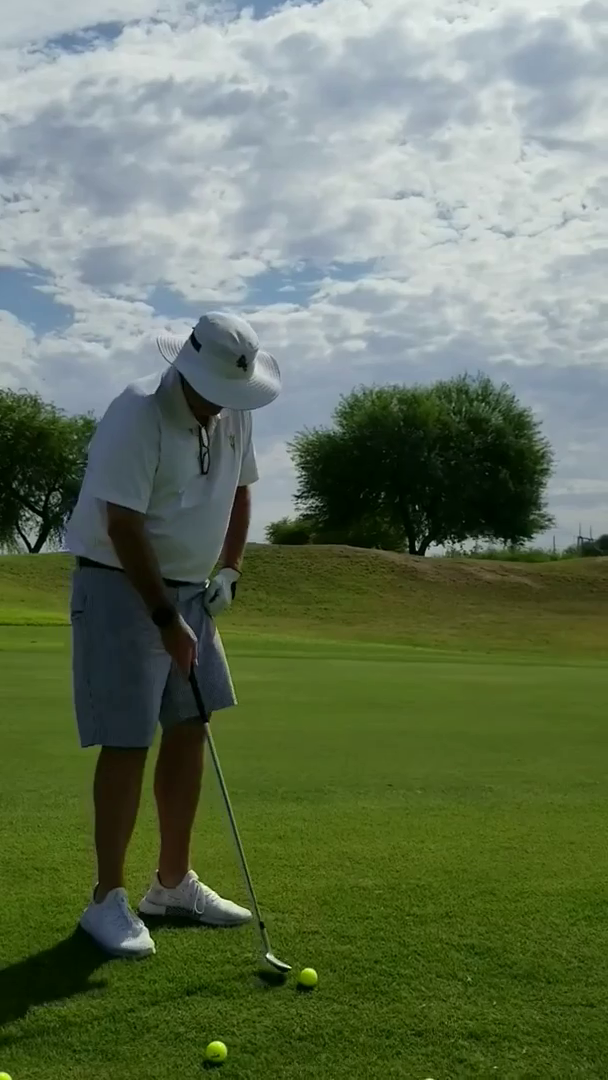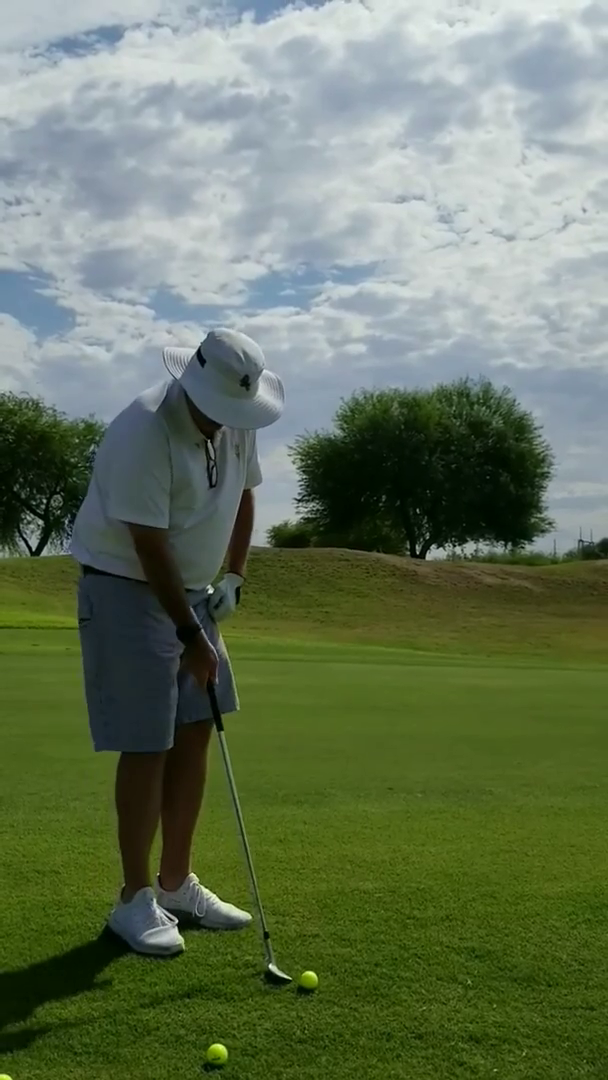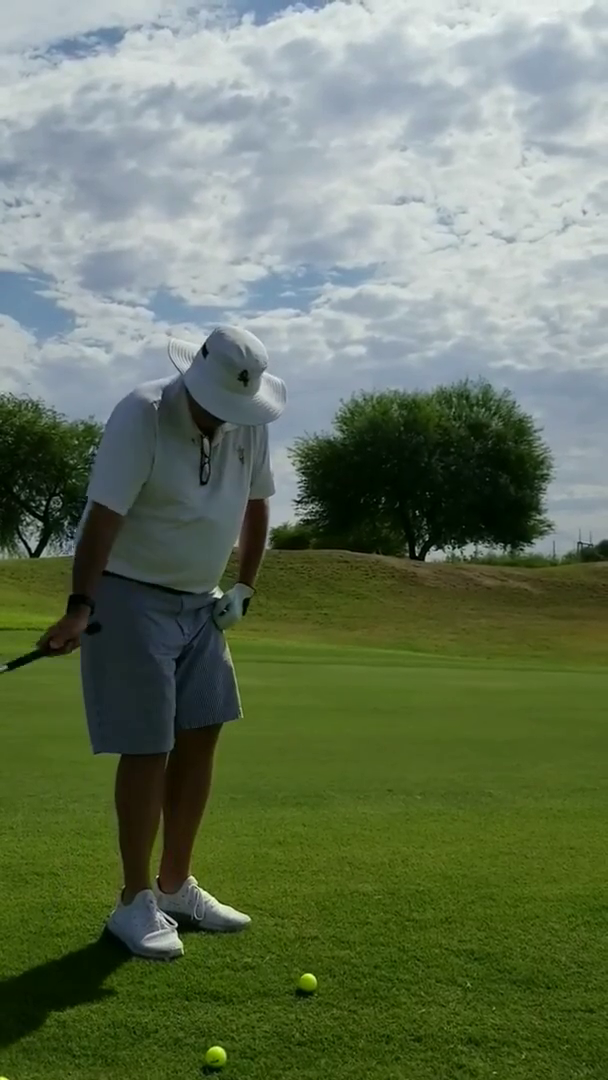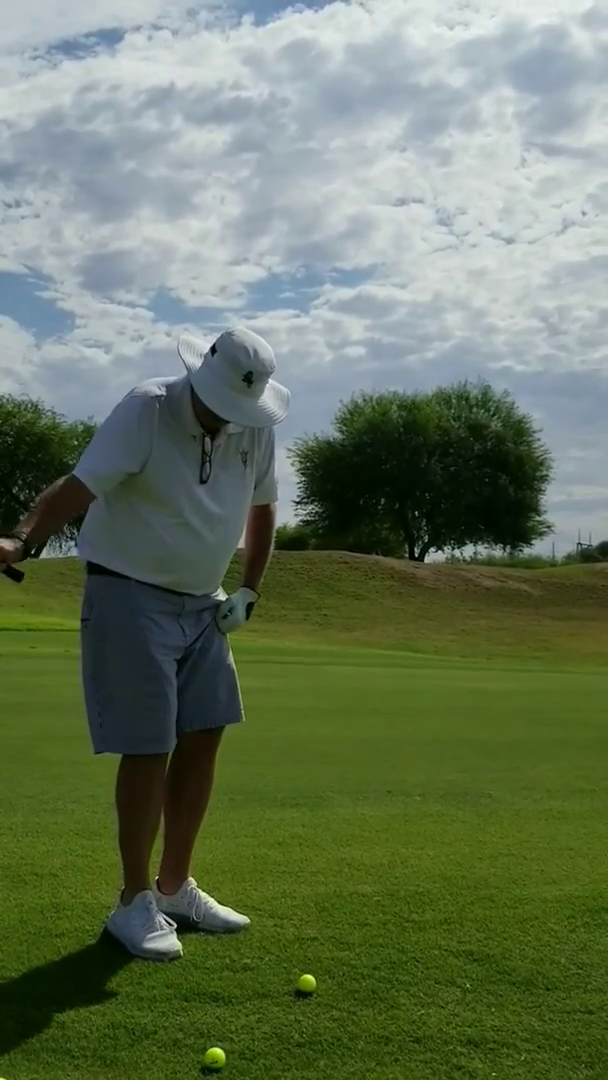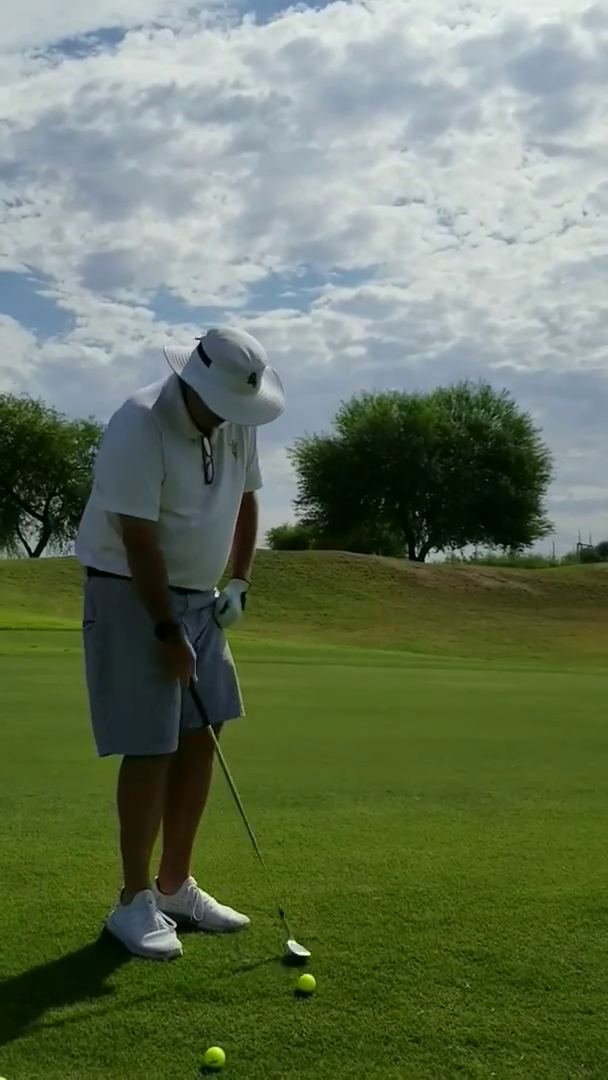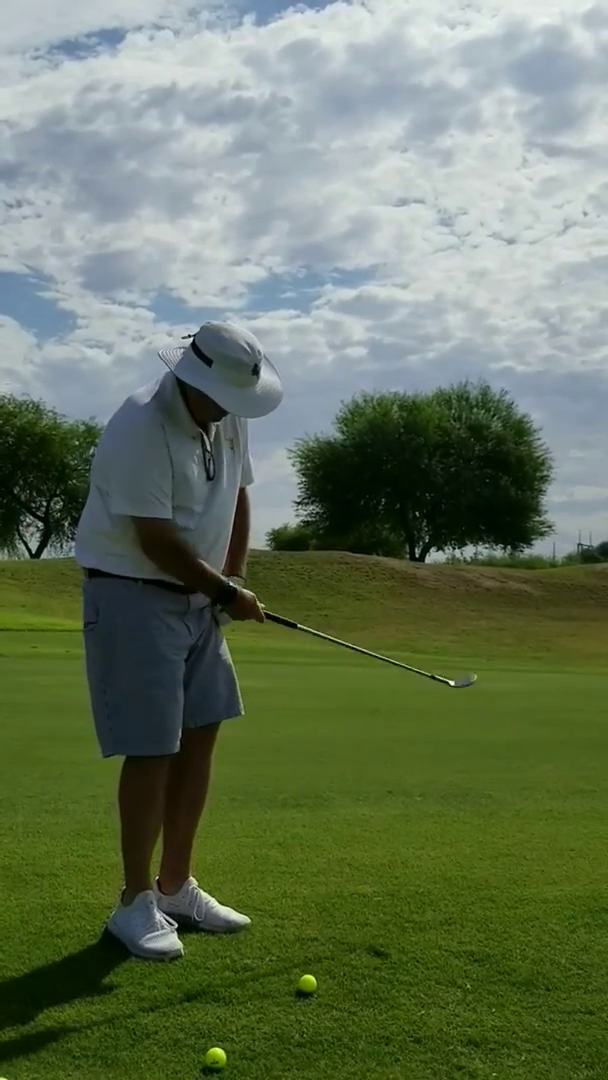
dt=0.5s
person 1, frame 1
left shoulder: (234, 413)
right shoulder: (136, 414)
left elbow: (238, 490)
right elbow: (123, 527)
left wrist: (228, 573)
right wrist: (165, 619)
left hip: (189, 590)
right hip: (121, 588)
left knee: (189, 732)
right knee: (127, 742)
left ankle: (173, 883)
right ankle: (107, 898)
person 1, frame 2
left shoulder: (238, 420)
right shoulder: (143, 429)
left elbow: (242, 495)
right elbow: (149, 545)
left wrist: (232, 579)
right wrist: (191, 636)
left hip: (190, 592)
right hip: (127, 589)
left knee: (193, 735)
right knee: (147, 746)
left ankle: (176, 884)
right ankle: (135, 897)
person 1, frame 3
left shoulder: (248, 425)
right shoulder: (140, 417)
left elbow: (256, 503)
right elbow: (104, 519)
left wrist: (244, 587)
right wrist: (79, 607)
left hip: (201, 602)
right hip: (129, 596)
left knee: (200, 738)
right knee: (147, 749)
left ankle: (176, 885)
right ankle: (135, 900)
person 1, frame 4
left shoulder: (256, 428)
right shoulder: (143, 411)
left elbow: (262, 509)
right elbow: (79, 487)
left wrist: (249, 592)
left hip: (202, 603)
right hip: (130, 596)
left knee: (202, 740)
right knee: (147, 749)
left ankle: (175, 886)
right ankle: (134, 900)
person 1, frame 5
left shoulder: (238, 421)
right shoulder: (139, 424)
left elbow: (245, 499)
right elbow: (139, 540)
left wrist: (239, 583)
right wrist: (166, 634)
left hip: (199, 599)
right hip: (134, 599)
left knee: (201, 739)
right knee: (151, 749)
left ankle: (176, 886)
right ankle: (134, 901)
person 1, frame 6
left shoulder: (228, 418)
right shoulder: (140, 426)
left elbow: (236, 497)
right elbow: (155, 540)
left wrist: (233, 581)
right wrist: (224, 593)
left hip: (195, 599)
right hip: (133, 597)
left knee: (199, 739)
right knee: (152, 750)
left ankle: (176, 887)
right ankle: (136, 902)
